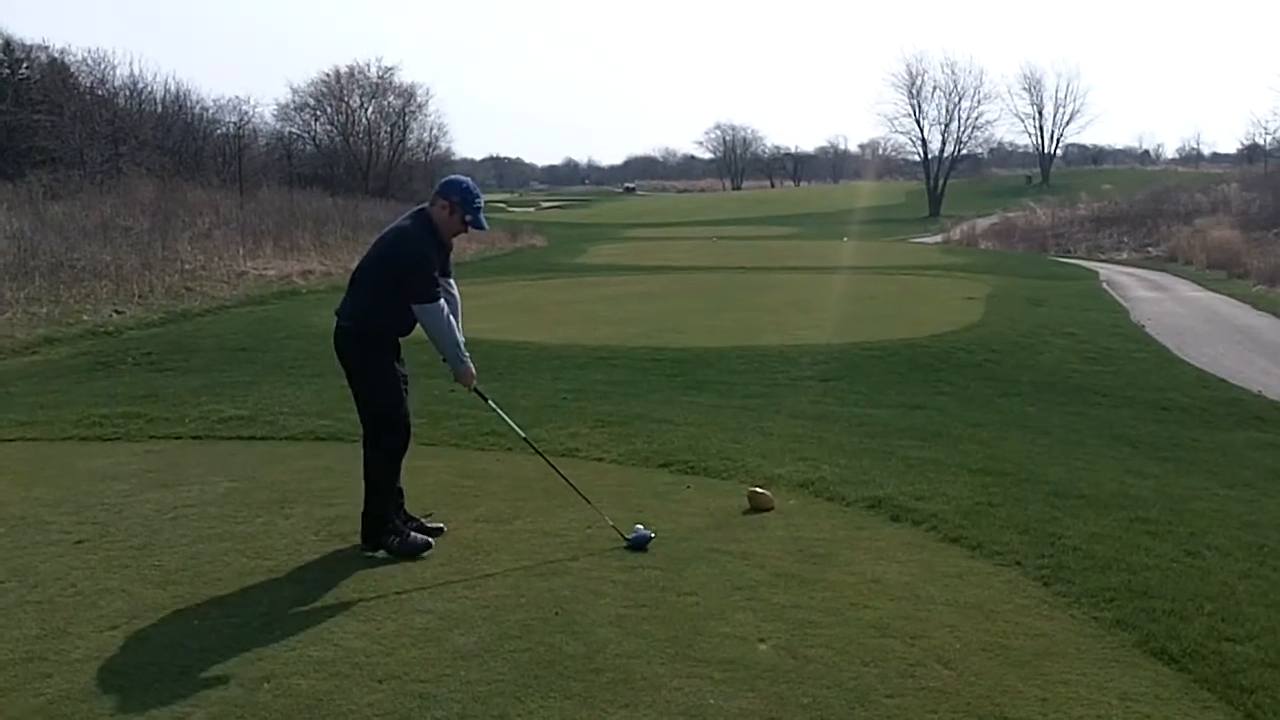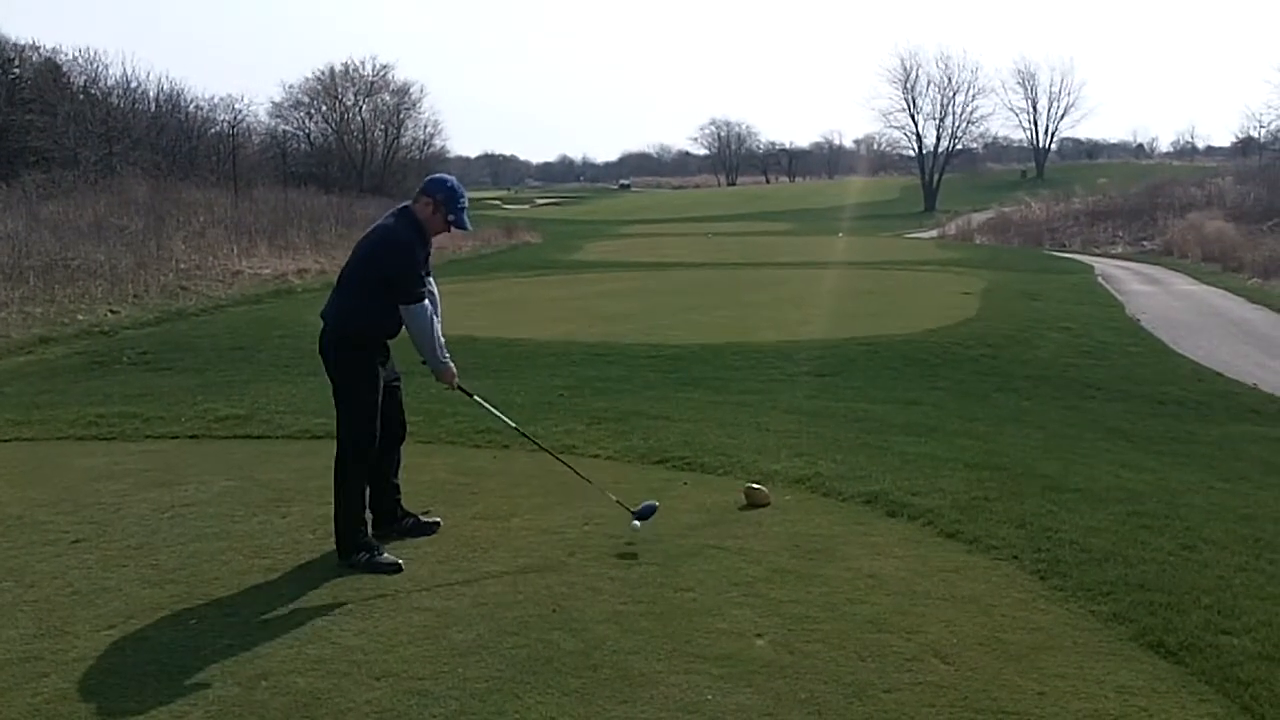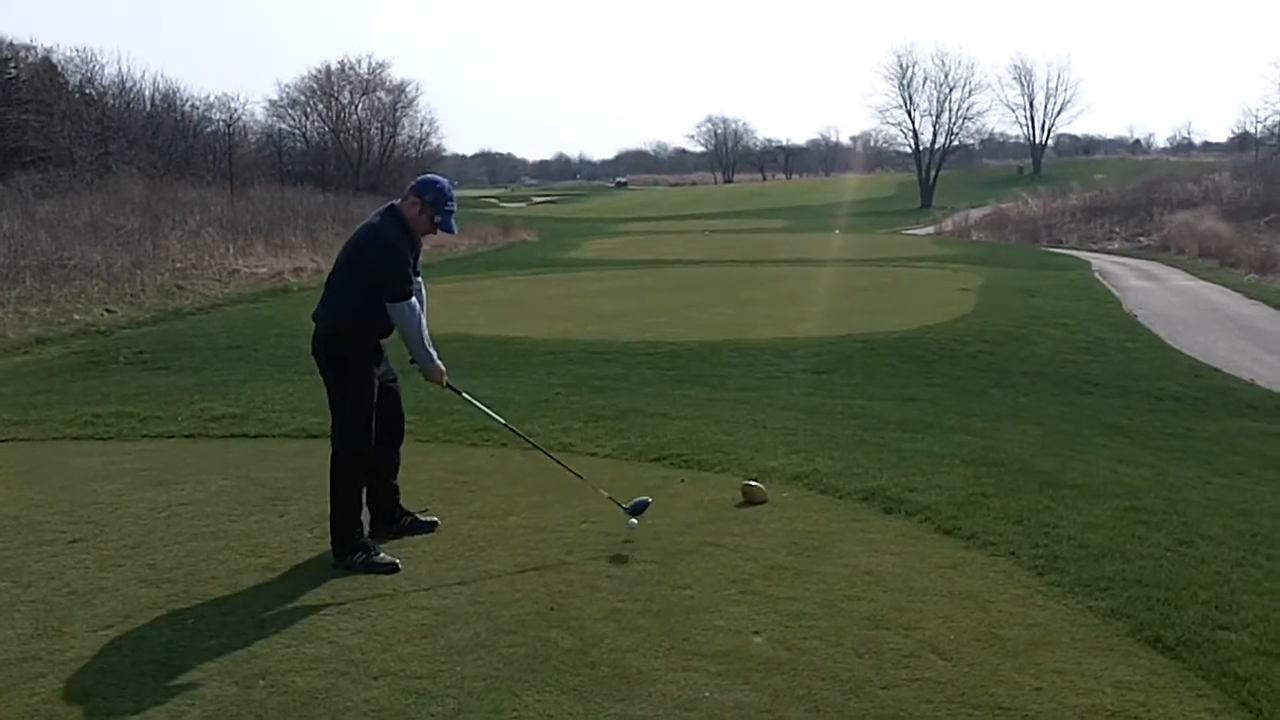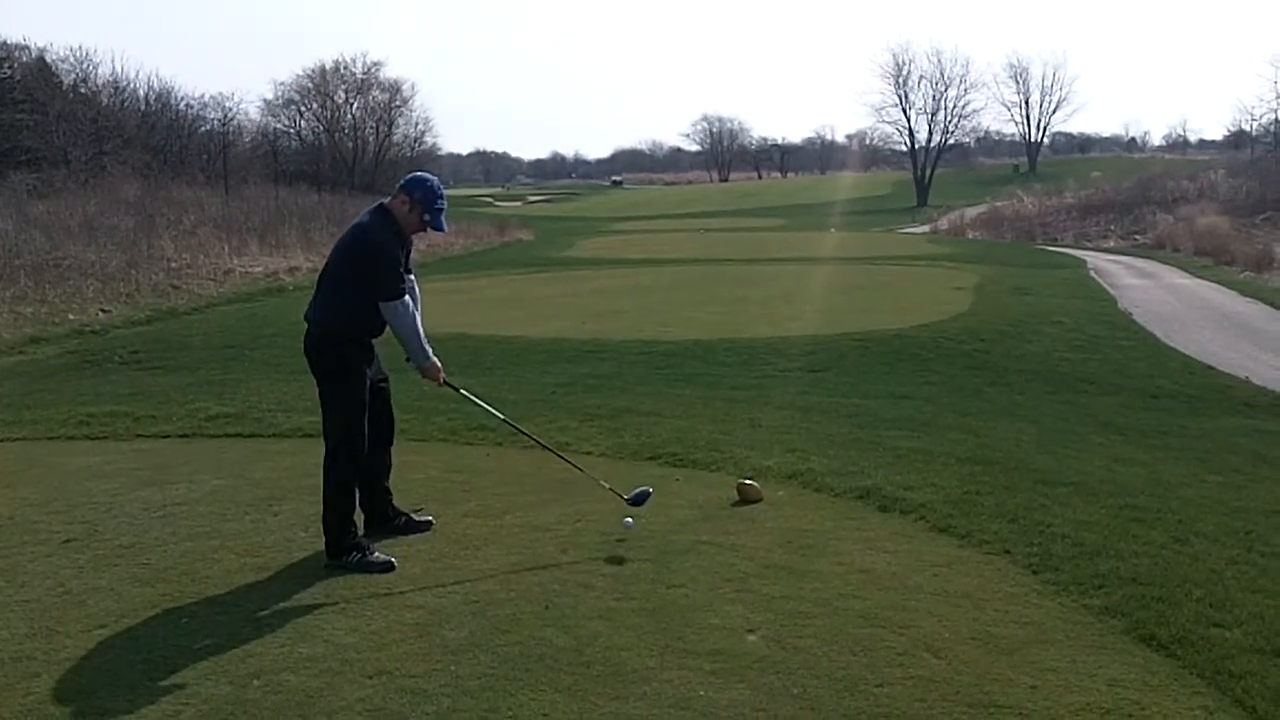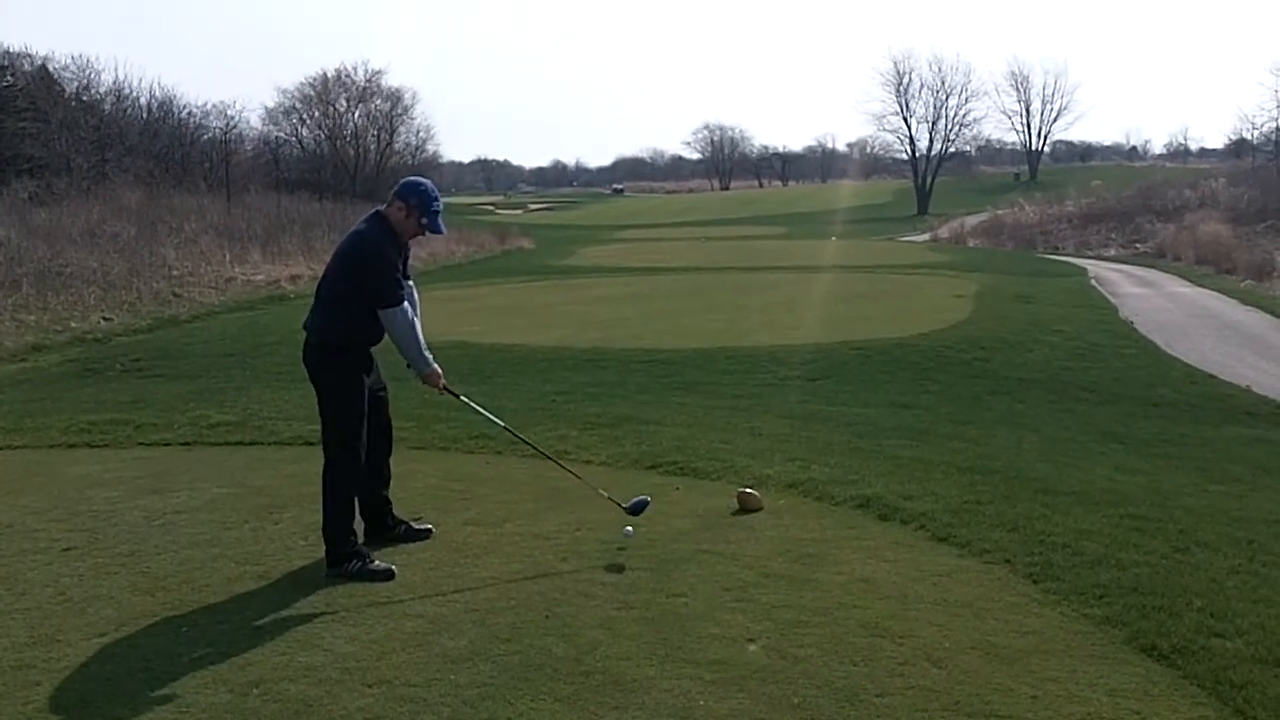
dt=0.5s
person 1, frame 1
left shoulder: (434, 235)
right shoulder: (411, 241)
left elbow: (447, 294)
right elbow: (432, 311)
left wrist: (459, 354)
right wrist: (460, 362)
left hip: (381, 337)
right hip: (362, 338)
left knee: (395, 427)
right knee: (387, 427)
left ankle: (392, 516)
right ankle: (381, 528)
person 1, frame 2
left shoulder: (413, 233)
right shoulder: (397, 240)
left elbow: (427, 293)
right elbow: (416, 311)
left wrist: (439, 354)
right wrist: (440, 363)
left hip: (371, 342)
right hip: (348, 344)
left knee: (391, 430)
right knee: (359, 439)
left ankle: (388, 515)
right ankle: (353, 542)
person 1, frame 3
left shoulder: (404, 233)
right shoulder: (384, 238)
left elbow: (414, 293)
right elbow: (403, 309)
left wrist: (424, 355)
right wrist: (428, 361)
left hip: (366, 341)
right hip: (341, 345)
left knee: (389, 428)
right knee: (355, 440)
left ankle: (386, 515)
right ankle: (349, 544)
person 1, frame 4
left shoulder: (394, 232)
right shoulder: (374, 238)
left elbow: (408, 289)
right elbow: (397, 308)
left wrist: (421, 352)
right wrist: (425, 359)
left hip: (357, 341)
right hip: (333, 345)
left knee: (379, 429)
right knee: (348, 440)
left ankle: (380, 514)
right ankle: (342, 544)
person 1, frame 5
left shoulder: (392, 239)
right shoulder: (372, 245)
left elbow: (406, 296)
right elbow: (396, 316)
left wrist: (421, 358)
right wrist: (424, 366)
left hip: (355, 350)
right hip: (332, 354)
left knee: (377, 437)
right knee: (346, 449)
left ankle: (380, 523)
right ankle: (342, 552)
